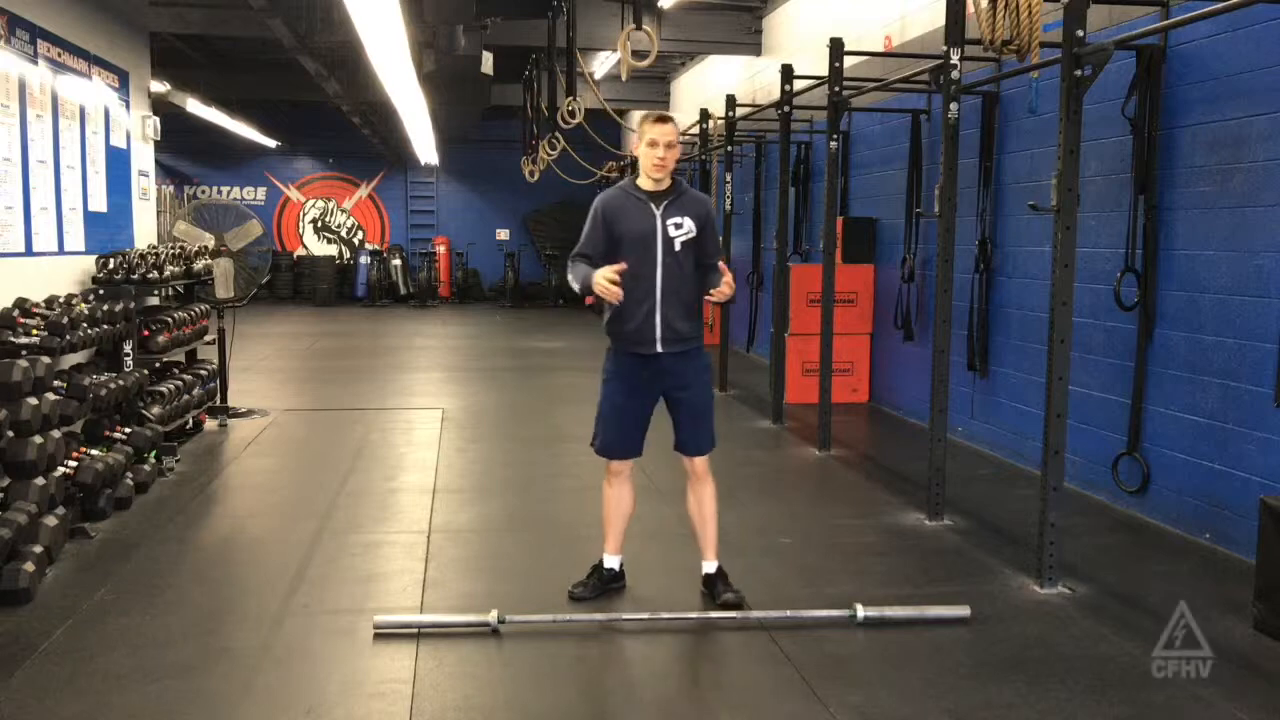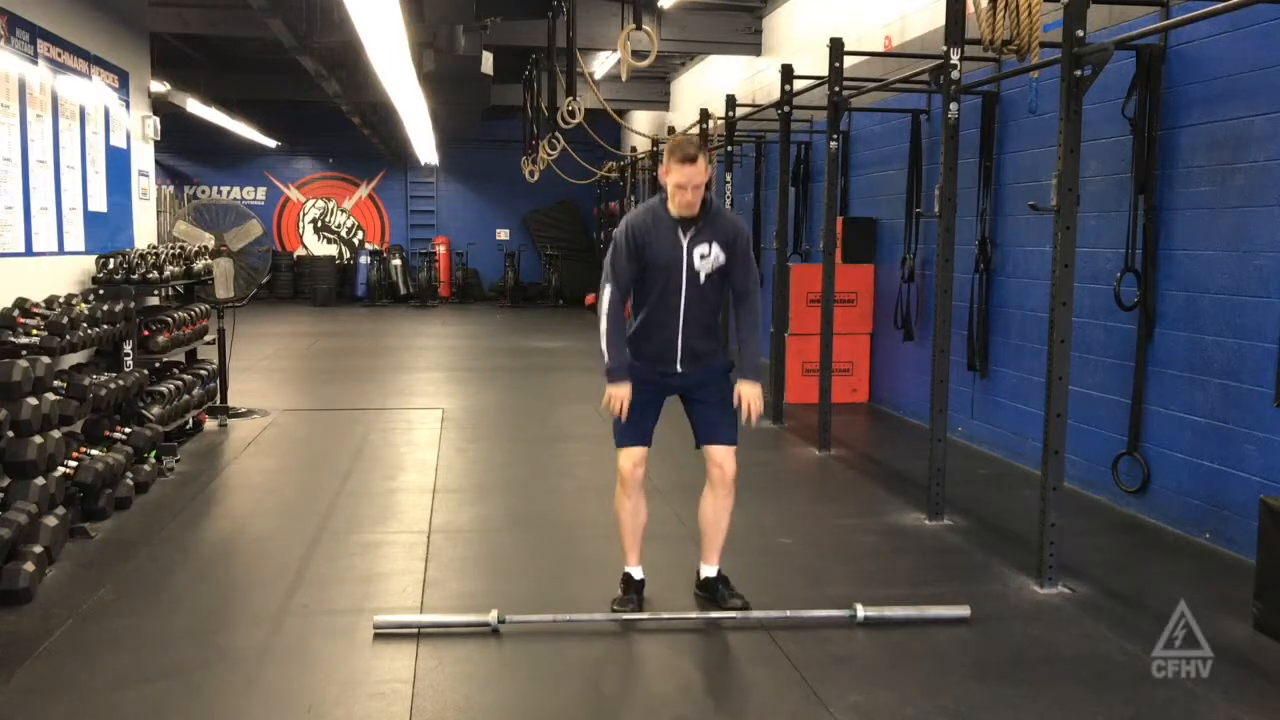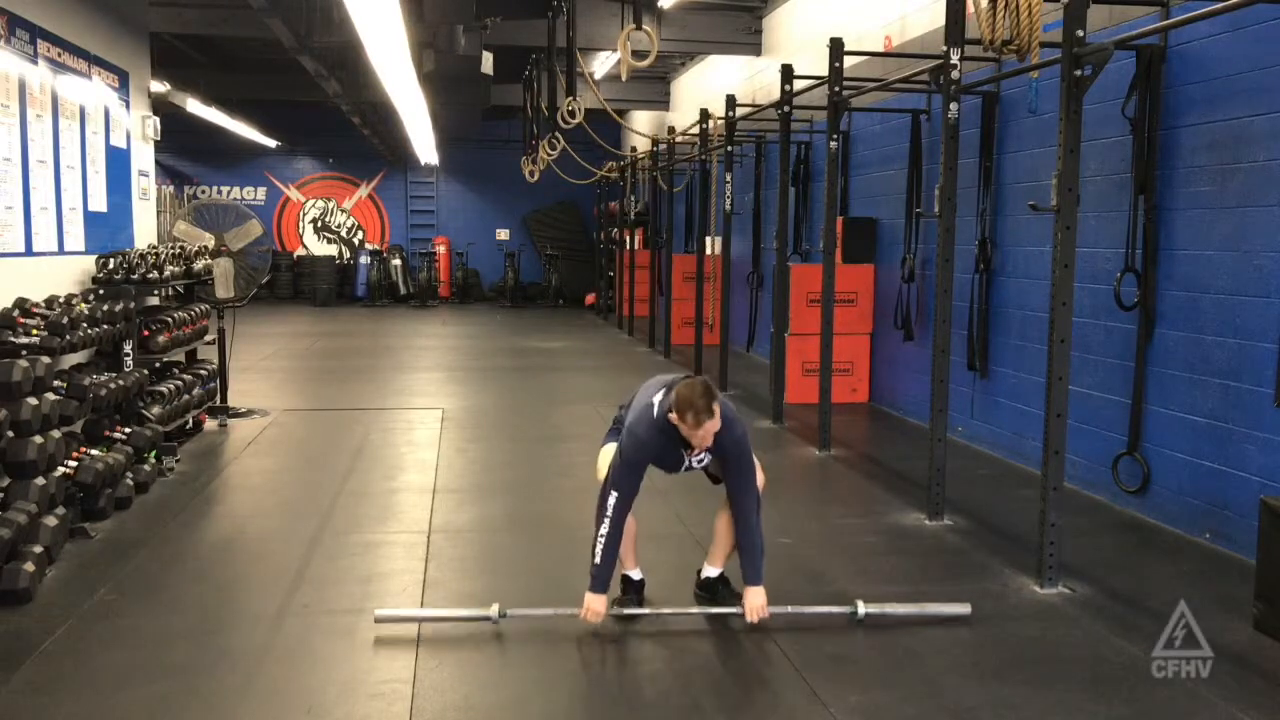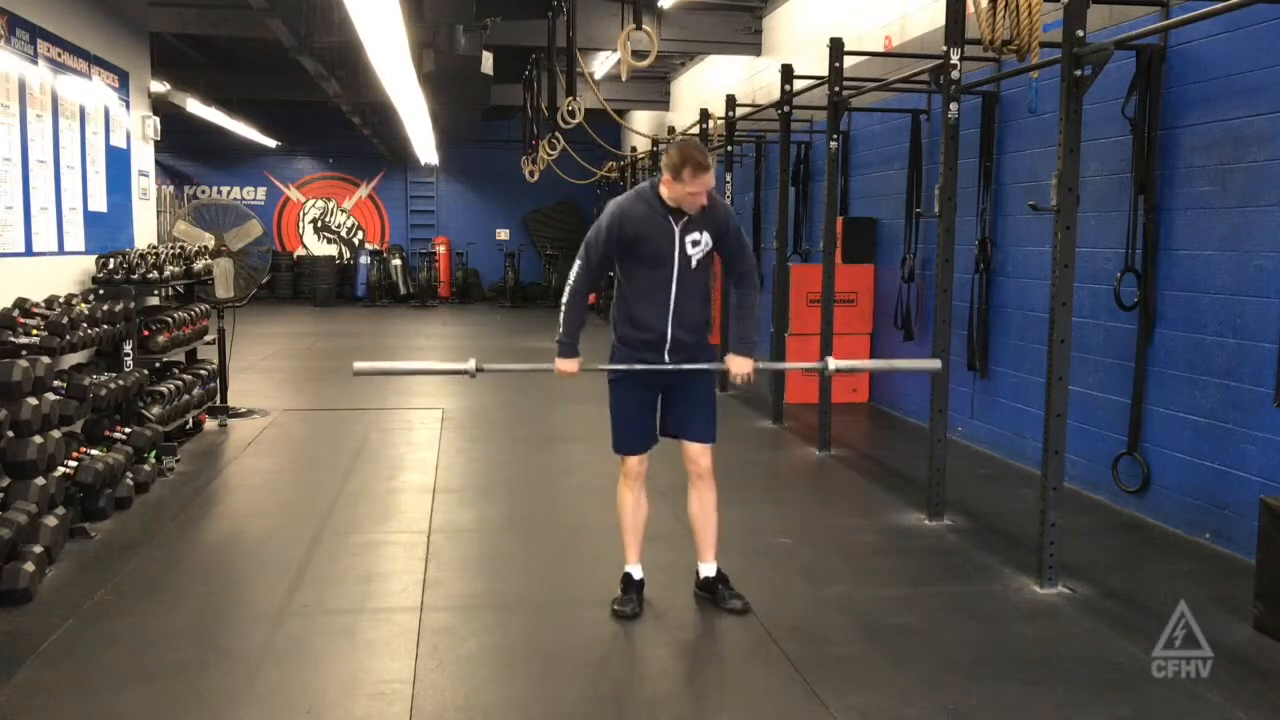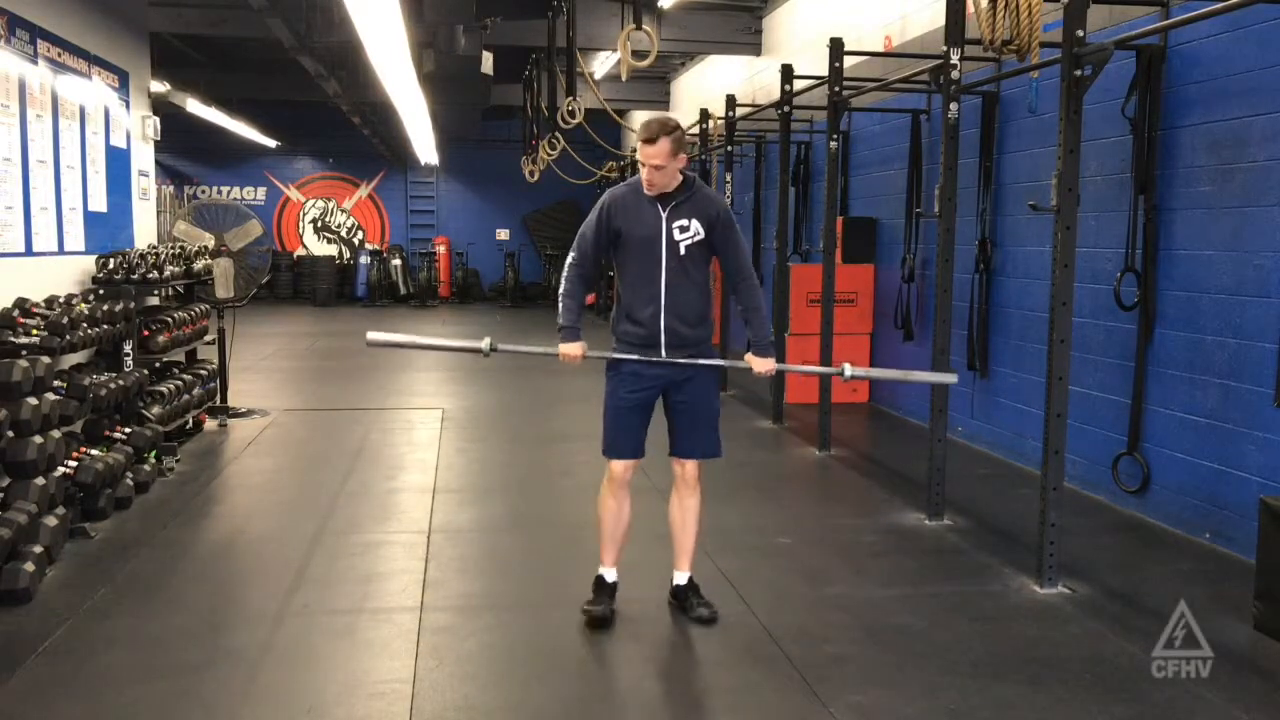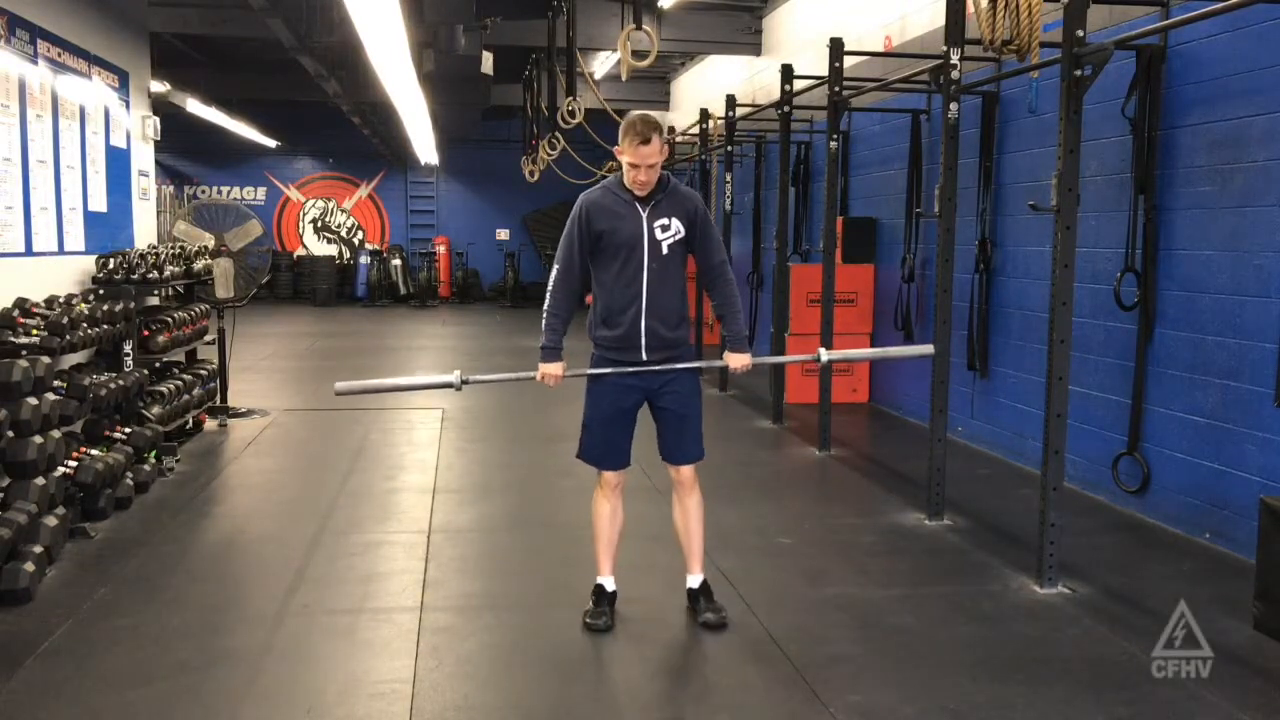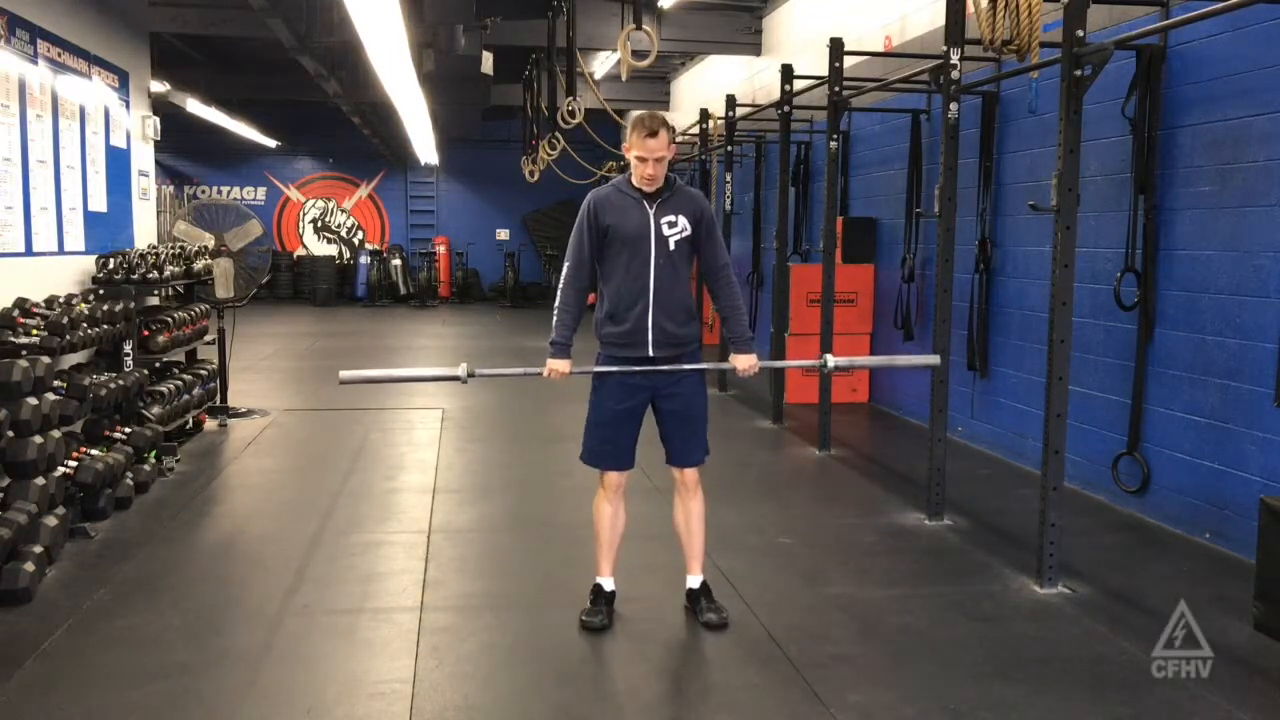
dt=0.7s
person 1, frame 1
left shoulder: (697, 206)
right shoulder: (611, 204)
left elbow: (709, 268)
right elbow: (579, 264)
left wrist: (722, 285)
right wrist: (593, 279)
left hip: (687, 356)
right hip: (629, 357)
left knee: (699, 466)
right knee: (617, 466)
left ankle: (711, 570)
right ankle: (610, 567)
person 1, frame 2
left shoulder: (729, 229)
right shoulder: (637, 226)
left elbow: (747, 300)
right elbow: (613, 299)
left wrist: (749, 372)
right wrist: (616, 373)
left hip: (706, 365)
right hip: (644, 367)
left knee: (724, 470)
right knee: (630, 470)
left ankle: (710, 575)
right ankle: (633, 576)
person 1, frame 3
left shoulder: (731, 428)
right shoulder: (641, 432)
left elbow: (746, 503)
right elbow: (613, 506)
left wrist: (754, 583)
right wrist: (597, 589)
right hip: (635, 426)
left knee: (753, 483)
right knee: (613, 494)
left ankle: (711, 579)
right ankle: (632, 580)
person 1, frame 4
left shoulder: (718, 215)
right shoulder: (625, 212)
left elbow: (745, 280)
right elbow: (582, 277)
left wrist: (743, 347)
right wrist: (567, 347)
left hip: (693, 358)
right hip: (632, 360)
left knee: (701, 465)
right knee: (633, 468)
left ankle: (709, 575)
right ankle: (632, 576)
person 1, frame 5
left shoulder: (710, 207)
right shoulder: (616, 203)
left elbow: (742, 277)
right elbow: (578, 267)
left wrist: (761, 345)
right wrist: (570, 330)
left hip: (694, 360)
right hip: (631, 357)
left knee: (688, 472)
right knee: (618, 472)
left ankle: (683, 583)
right ankle: (606, 579)
person 1, frame 6
left shoulder: (687, 204)
right shoulder: (593, 206)
left elbow: (718, 275)
right elbow: (564, 281)
left wrist: (737, 341)
right wrist: (550, 350)
left hip: (675, 362)
right hip: (613, 363)
left knee: (686, 476)
right knee: (609, 479)
left ankle: (698, 585)
right ankle: (605, 587)
person 1, frame 7
left shoulder: (693, 205)
right shoulder: (601, 203)
left elbow: (721, 278)
right elbow: (575, 279)
left wrist: (742, 344)
right wrist: (559, 347)
left hip: (682, 363)
right hip: (619, 363)
left knee: (688, 475)
right knee: (612, 479)
left ankle: (696, 586)
right ankle: (604, 588)
